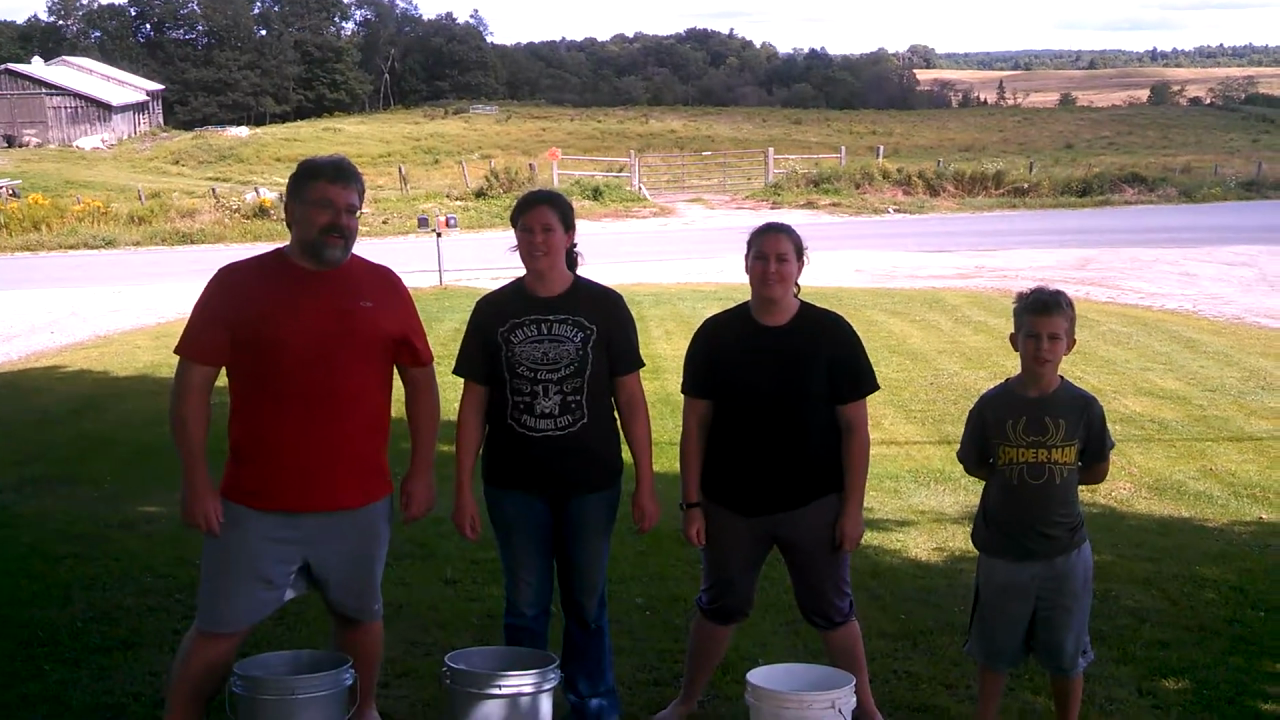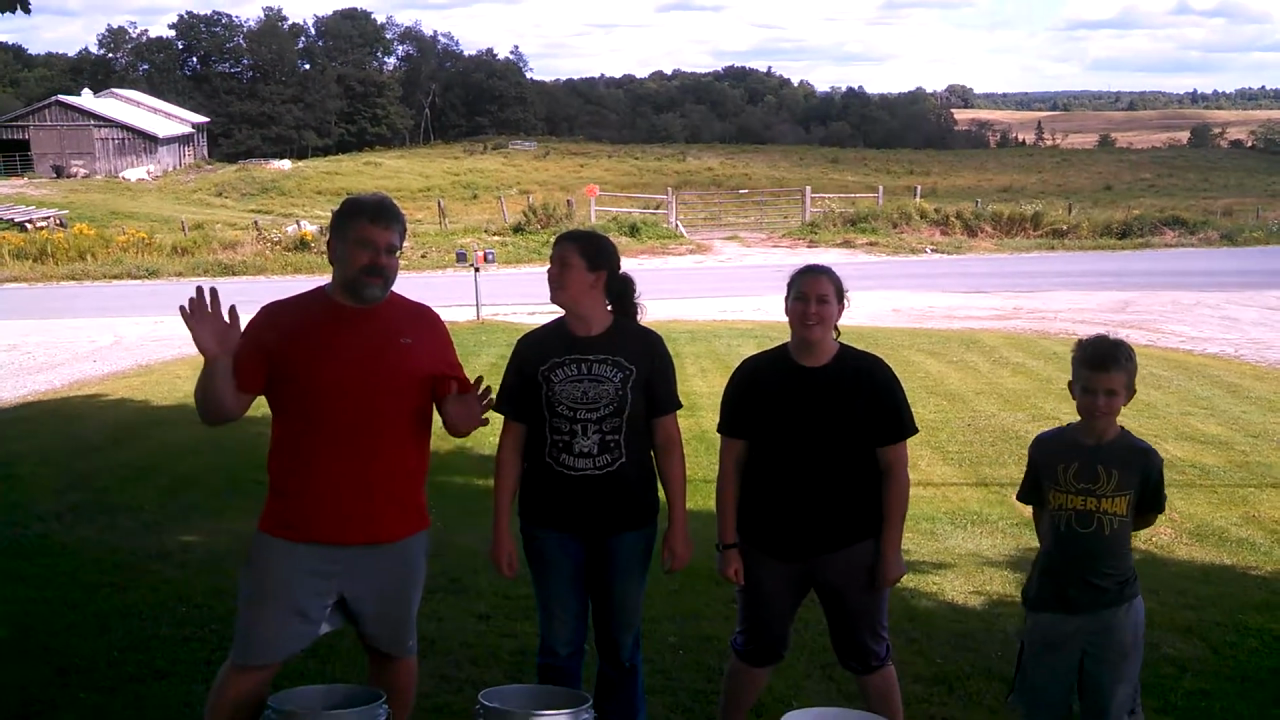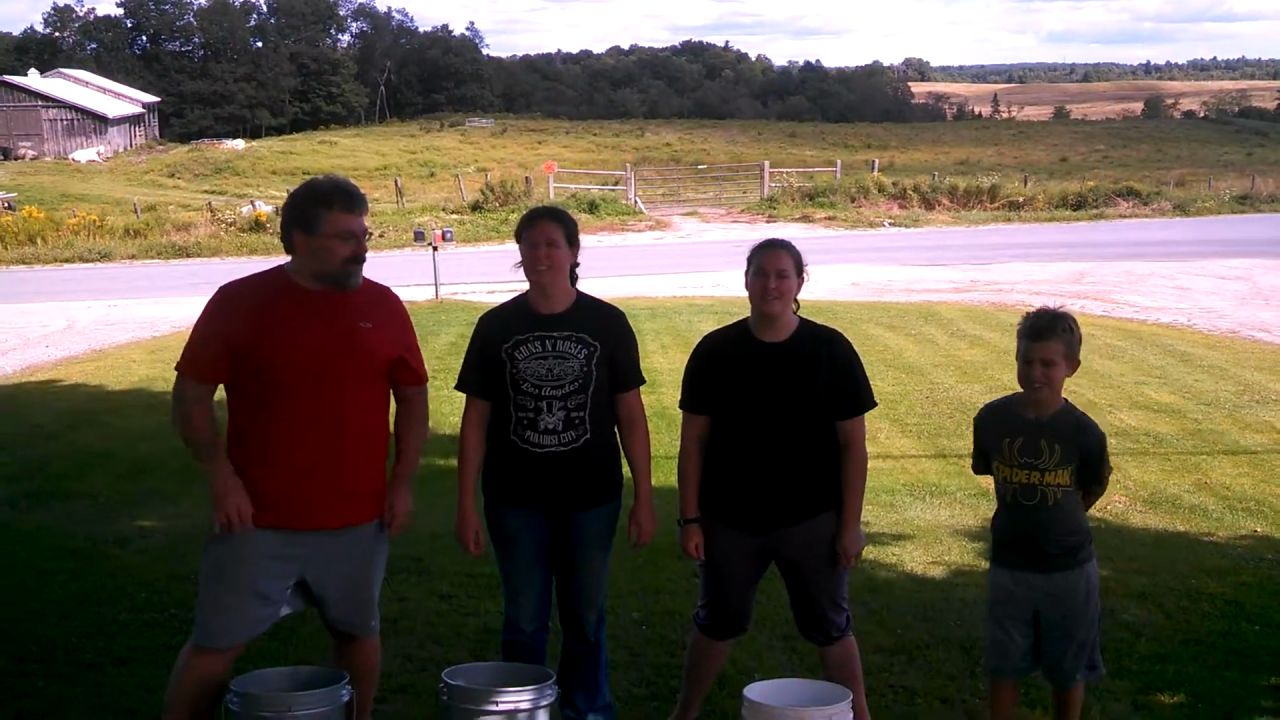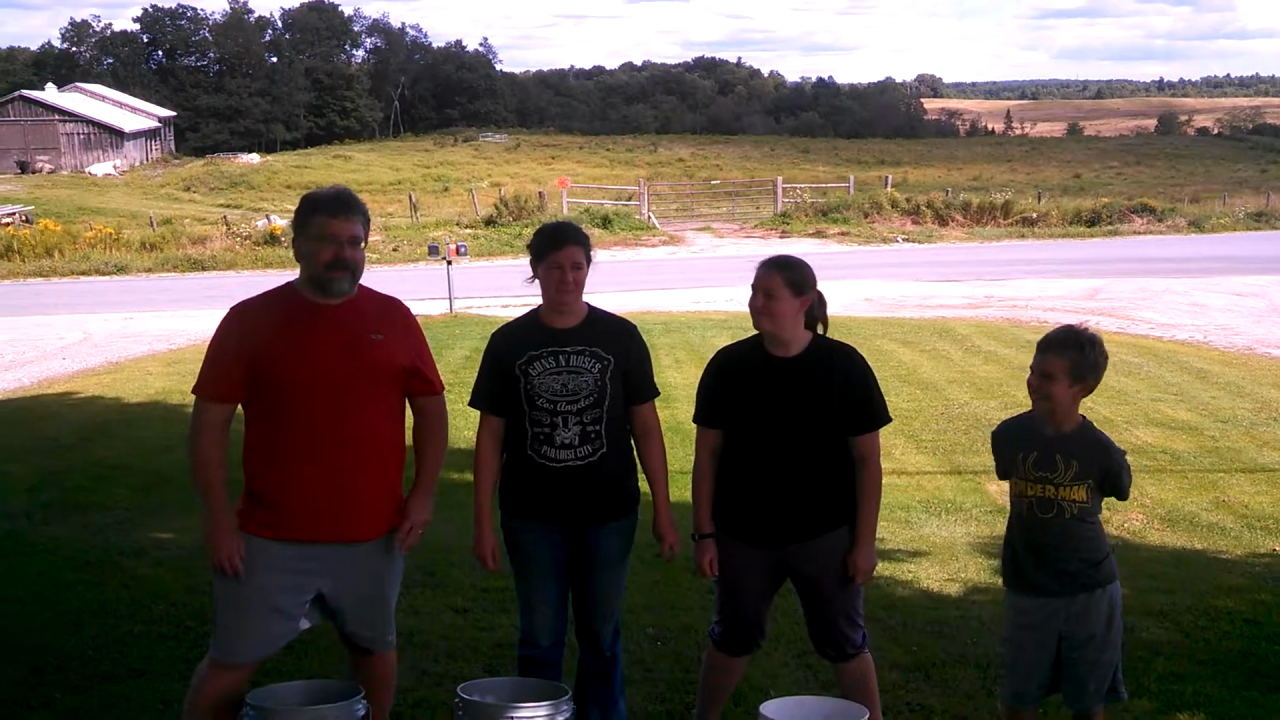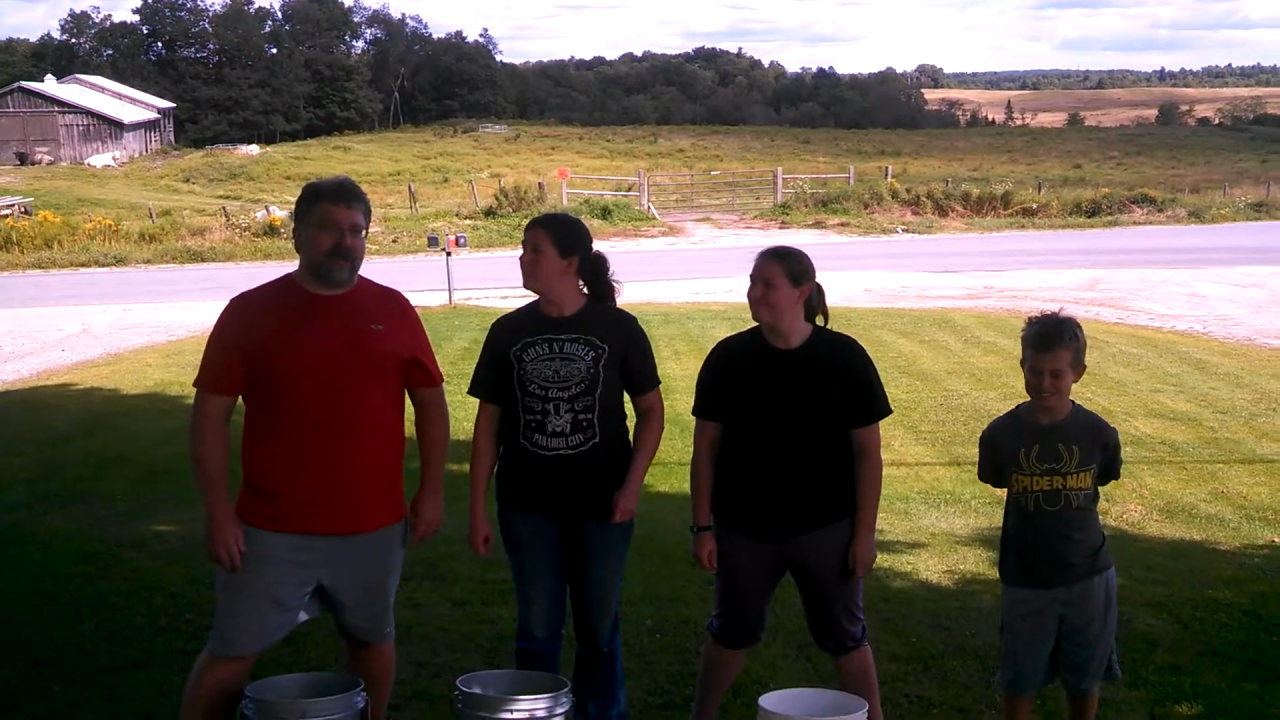
dt=1s
person 1, frame 1
left shoulder: (383, 286)
right shoulder: (237, 283)
left elbow: (420, 377)
right elbow: (193, 382)
left wrist: (422, 468)
right wrist: (195, 480)
left hip: (359, 502)
right hip: (256, 505)
left knee: (359, 614)
right knee: (218, 628)
person 1, frame 2
left shoulder: (422, 324)
right shoulder: (279, 320)
left elbow: (457, 403)
right elbow: (219, 411)
left wrist: (461, 416)
right wrist: (218, 362)
left hip: (395, 536)
right hip: (294, 537)
left knee: (393, 650)
right knee: (254, 660)
person 1, frame 3
left shoulder: (382, 304)
right shoulder: (237, 301)
left elbow: (412, 393)
right elbow: (188, 393)
left wrist: (403, 481)
right wrist: (219, 470)
left hip: (356, 519)
right hip: (257, 520)
left knee: (357, 632)
right knee: (215, 643)
person 1, frame 4
left shoulder: (393, 318)
right shoulder: (250, 319)
left elbow: (430, 406)
right elbow: (210, 421)
left wrist: (422, 494)
right wrist: (219, 518)
left hip: (372, 533)
right hip: (272, 537)
left knee: (373, 645)
right knee: (231, 660)
person 1, frame 5
left shoulder: (392, 309)
right shoulder: (250, 311)
left elbow: (429, 399)
right elbow: (211, 413)
left wrist: (431, 490)
right wrist: (219, 511)
left hip: (373, 524)
right hip: (272, 527)
left knee: (371, 637)
right knee: (231, 652)
person 2, frame 1
left shoulder: (605, 306)
right shoulder: (493, 310)
left elbow: (630, 396)
right elbow: (474, 401)
left wrist: (645, 483)
right wrist: (463, 488)
left hip: (590, 481)
right hip: (514, 483)
left knee: (586, 603)
right knee: (525, 605)
person 2, frame 2
left shoulder: (644, 347)
right shoulder: (534, 348)
left elbow: (666, 438)
right elbow: (513, 440)
left wrist: (679, 523)
right wrist: (501, 526)
left hip: (626, 522)
right hip: (550, 522)
left knee: (620, 643)
right knee: (559, 643)
person 2, frame 3
left shoulder: (607, 322)
right shoulder: (496, 326)
left elbow: (630, 413)
right elbow: (476, 418)
left wrist: (643, 497)
right wrist: (466, 504)
left hip: (591, 497)
right hip: (515, 499)
left knee: (584, 617)
right knee: (524, 620)
person 2, frame 4
left shoulder: (620, 337)
right shoulder: (509, 342)
left elbow: (645, 425)
right elbow: (491, 435)
left wrist: (663, 510)
right wrist: (483, 521)
left hip: (607, 513)
right hip: (531, 516)
left knee: (600, 633)
right knee: (540, 636)
person 2, frame 5
left shoulder: (618, 327)
right shoulder: (507, 331)
left elbow: (651, 409)
right elbow: (489, 422)
left wrist: (633, 483)
right wrist: (477, 506)
left hip: (601, 505)
right hip: (527, 506)
left knee: (598, 626)
right knee: (537, 627)
person 3, frame 1
left shoulder: (832, 333)
right shoulder: (716, 334)
left elbow: (855, 425)
right elbow: (696, 423)
left wrist: (853, 507)
right wrist: (692, 502)
left hip: (814, 502)
right hip: (732, 502)
left knee: (833, 610)
right knee: (719, 606)
person 3, frame 2
left shoulder: (871, 375)
right shoulder: (754, 375)
left elbow: (894, 468)
right elbow: (732, 464)
left wrist: (891, 549)
right wrist: (728, 542)
left hip: (852, 546)
right hip: (768, 546)
left knee: (868, 654)
right knee: (755, 649)
person 3, frame 3
left shoulder: (831, 349)
right shoulder: (715, 350)
left elbow: (853, 443)
right elbow: (694, 440)
left wrist: (850, 523)
right wrist: (690, 517)
left hip: (812, 518)
right hip: (729, 519)
left knee: (830, 626)
right knee: (716, 622)
person 3, frame 4
left shoulder: (844, 365)
right shoulder: (728, 365)
left elbow: (867, 459)
right elbow: (708, 454)
left wrist: (864, 541)
right wrist: (704, 532)
left hip: (826, 535)
right hip: (744, 535)
left knee: (845, 643)
right knee: (732, 639)
person 3, frame 5
left shoulder: (844, 357)
right shoulder: (728, 357)
left elbow: (867, 450)
right elbow: (707, 446)
left wrist: (865, 532)
right wrist: (703, 525)
left hip: (826, 526)
right hip: (743, 527)
left knee: (844, 635)
right knee: (731, 630)
person 4, frame 1
left shoulder: (1084, 407)
right shoulder: (992, 405)
left elbow: (1098, 471)
right elbow: (973, 465)
left wrist: (1055, 480)
right wrist: (1012, 480)
left hip: (1065, 551)
right hip: (1002, 551)
left knee: (1067, 655)
right knee: (994, 651)
person 4, frame 2
left shoulder: (1142, 458)
right shoulder: (1046, 447)
left elbow: (1147, 517)
left wrist: (1103, 531)
right wrist: (1060, 548)
left hip: (1116, 605)
right hip: (1051, 600)
person 4, frame 3
left shoulder: (1083, 431)
right shoulder: (991, 419)
left elbow: (1093, 490)
left wrist: (1061, 509)
right wrist: (1024, 512)
left hip: (1069, 566)
right hip: (1009, 564)
left knee: (1069, 666)
right knee: (1004, 661)
person 4, frame 4
left shoulder: (1100, 450)
right shoulder: (1009, 435)
left elbow: (1119, 492)
left hip: (1090, 587)
right hip: (1029, 587)
left knee: (1089, 688)
right knee: (1021, 685)
person 4, frame 5
left shoulder: (1098, 433)
right shoulder: (1000, 434)
left wrist: (1062, 497)
right wrist: (1037, 493)
left hip: (1089, 574)
right hip: (1026, 577)
left knee: (1085, 674)
right knee: (1019, 675)
